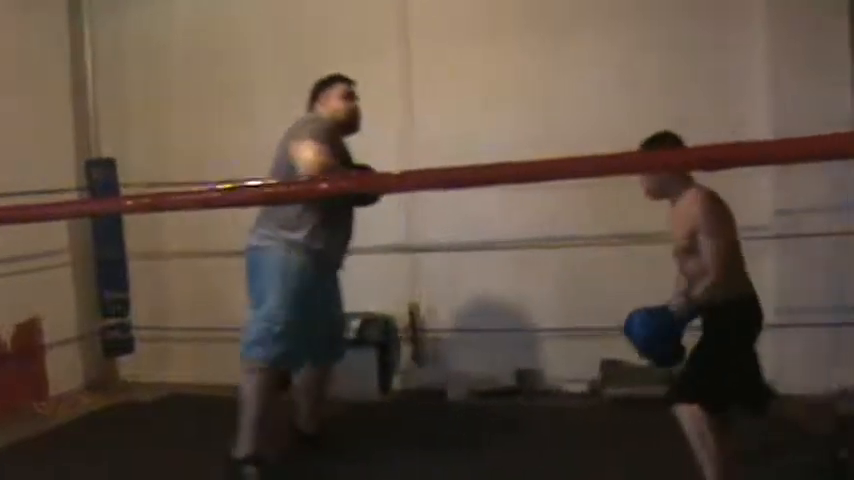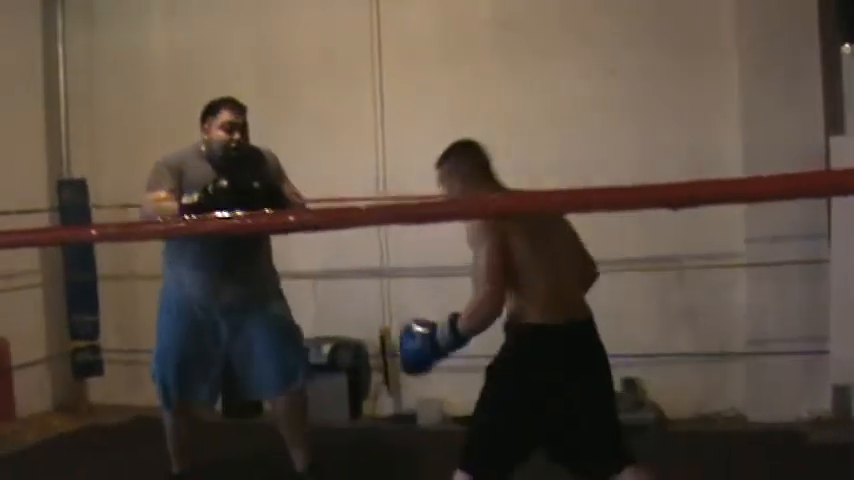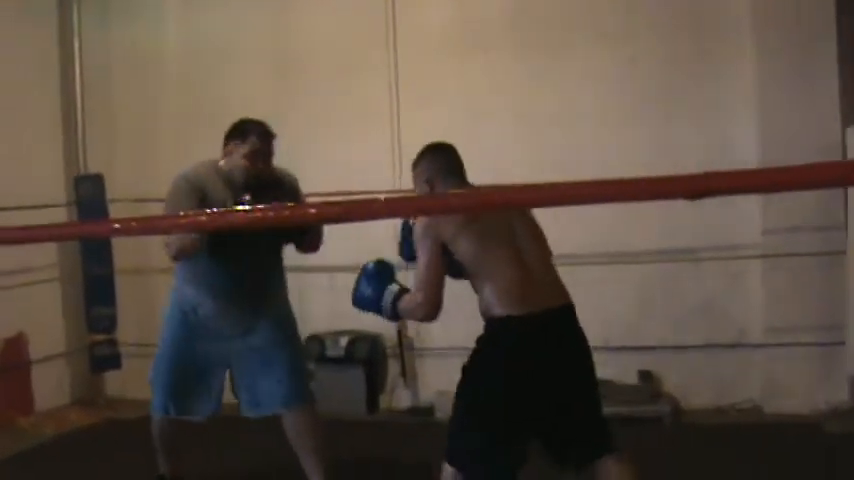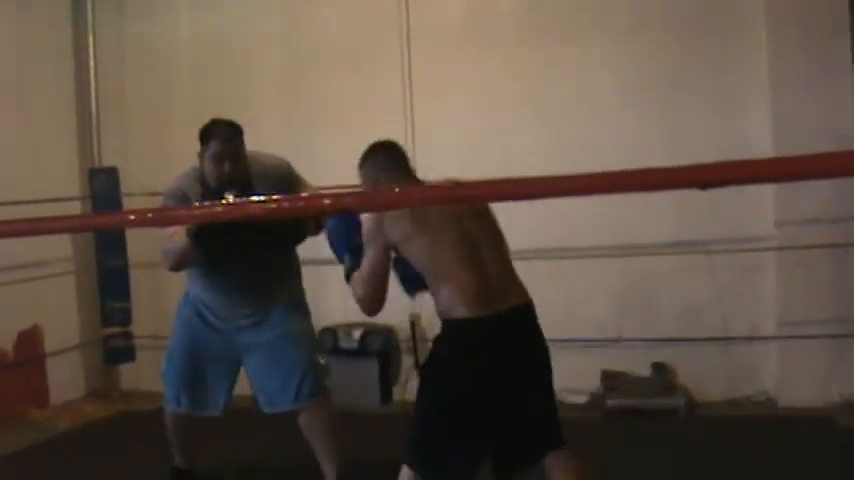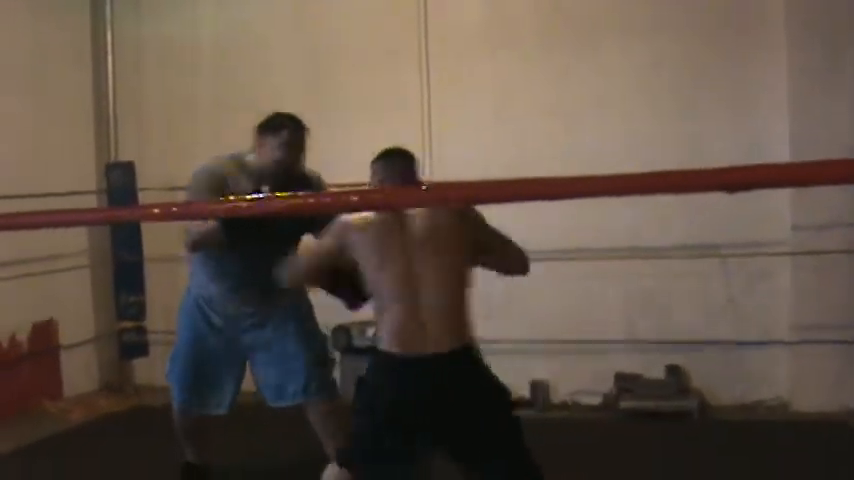
dt=0.7s
person 1, frame 1
left shoulder: (332, 138)
right shoulder: (313, 128)
right elbow: (313, 168)
left hip: (315, 258)
right hip: (286, 252)
left knee: (320, 350)
right knee: (268, 349)
left ankle: (308, 430)
person 1, frame 2
left shoulder: (263, 161)
right shoulder: (175, 165)
left elbow: (299, 211)
right elbow: (151, 212)
right wrist: (199, 204)
left hip: (254, 293)
right hip: (190, 297)
left knee: (286, 378)
right knee: (176, 390)
person 1, frame 3
left shoulder: (283, 184)
right shoulder: (192, 183)
left elbow: (313, 240)
right elbow: (176, 247)
left wrist: (300, 229)
left hip: (263, 313)
right hip: (197, 312)
left knee: (294, 396)
right knee: (166, 399)
person 1, frame 4
left shoulder: (274, 170)
right shoulder: (182, 191)
right elbow: (171, 257)
left wrist: (297, 223)
right wrist: (205, 229)
left hip: (275, 305)
right hip: (207, 308)
left knee: (306, 390)
right knee: (179, 391)
person 1, frame 5
left shoulder: (306, 183)
right shoulder: (214, 175)
right elbow: (193, 240)
right wrist: (240, 217)
left hip: (279, 303)
right hip: (211, 304)
left knee: (314, 387)
right knee: (186, 392)
person 2, frame 1
left shoulder: (701, 205)
right shoulder: (681, 208)
left elbow: (717, 275)
left wrist: (676, 313)
right wrist: (676, 306)
left hip: (730, 316)
right hip: (735, 312)
left knee: (685, 396)
right knee: (758, 399)
person 2, frame 2
left shoulder: (485, 218)
left elbow: (488, 302)
right elbow: (587, 272)
left wrist: (441, 337)
left hip: (532, 345)
right hip: (581, 341)
person 2, frame 3
left shoulder: (433, 218)
left elbow: (426, 306)
left wrist: (388, 298)
left hip: (512, 337)
right hip: (563, 329)
right knee: (596, 449)
person 2, frame 4
left shoulder: (383, 216)
left elbow: (369, 302)
left wrist: (352, 261)
left hip: (470, 338)
right hip: (521, 326)
right knee: (549, 448)
person 2, frame 5
left shoulder: (353, 225)
right shoulder: (452, 212)
left elbow: (289, 275)
right elbow: (518, 263)
left hip: (394, 371)
right hip: (456, 370)
